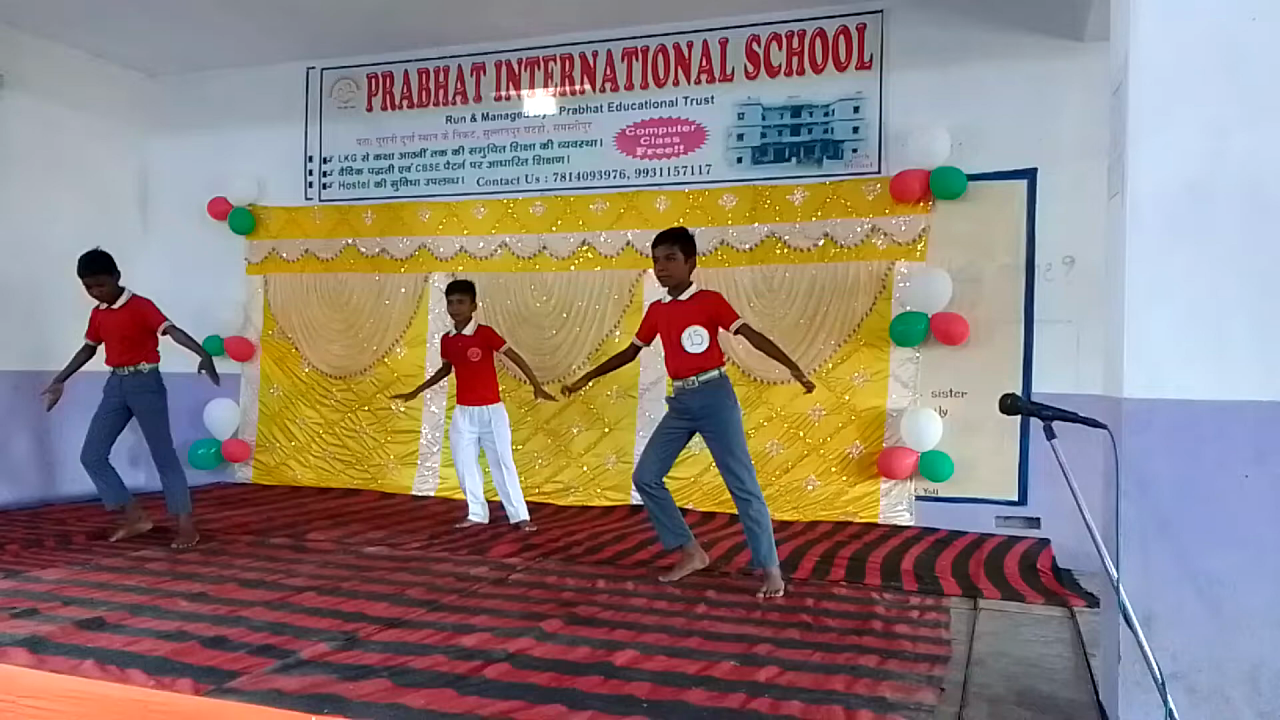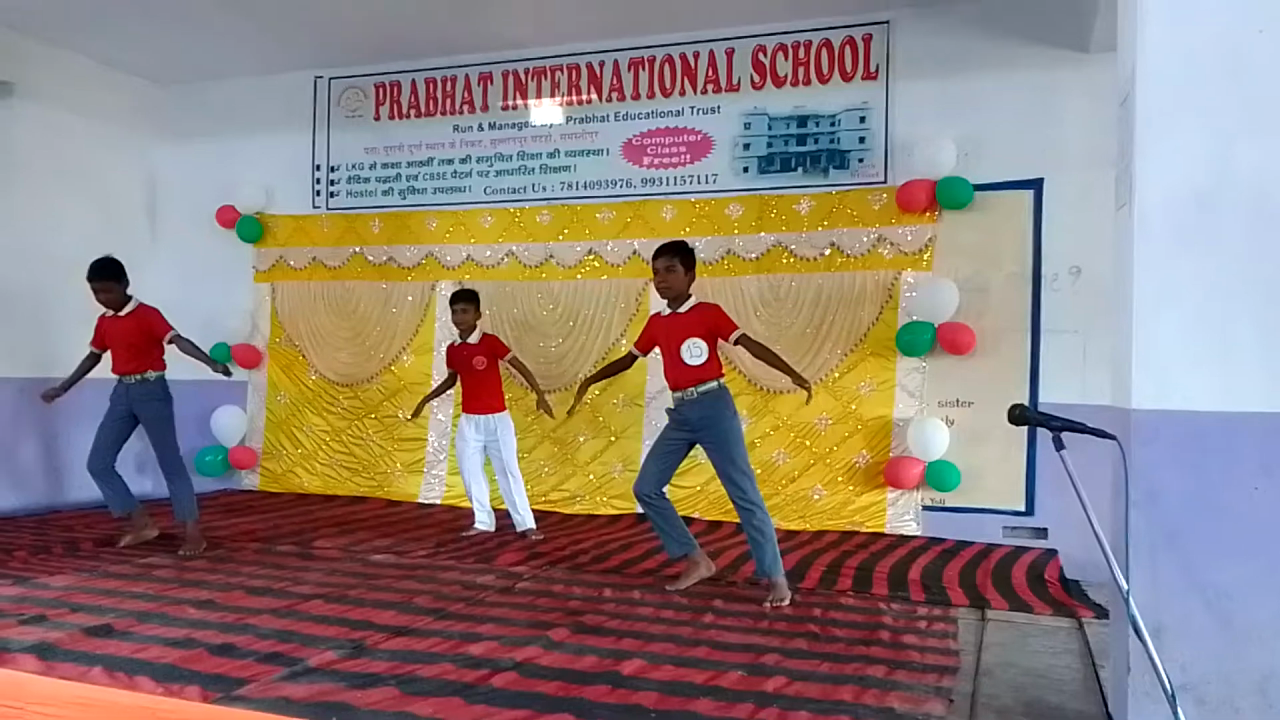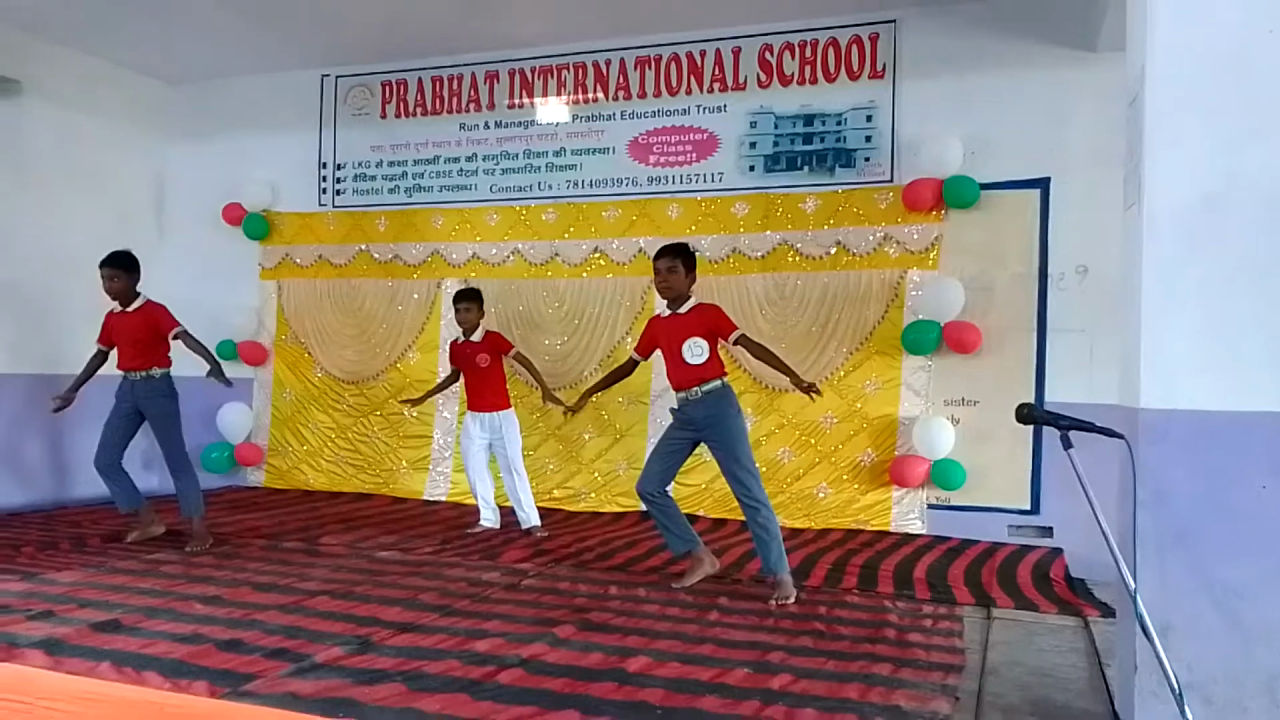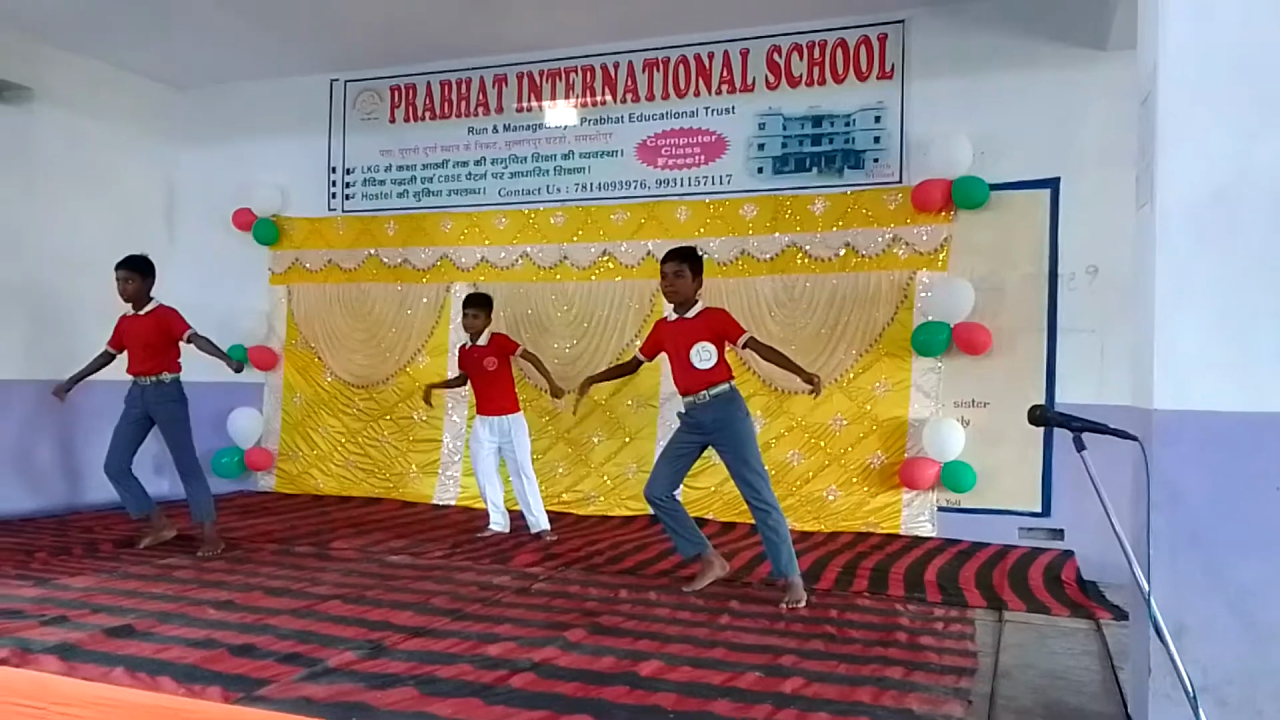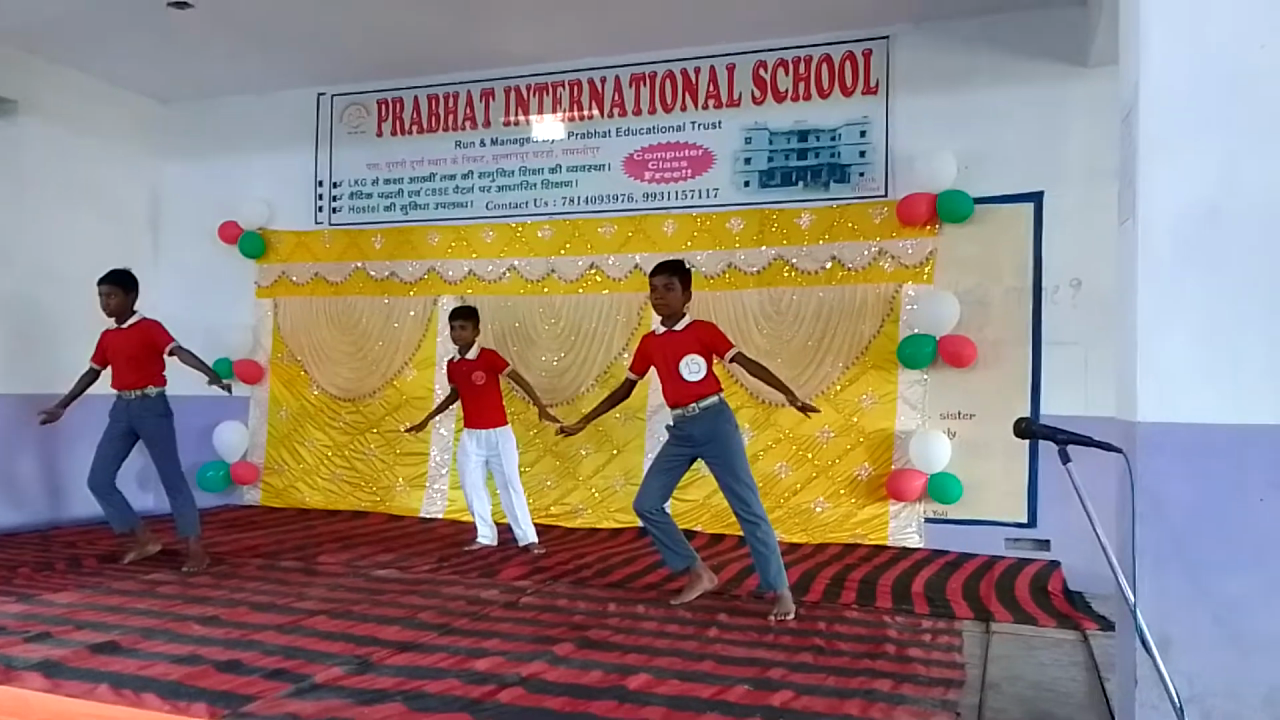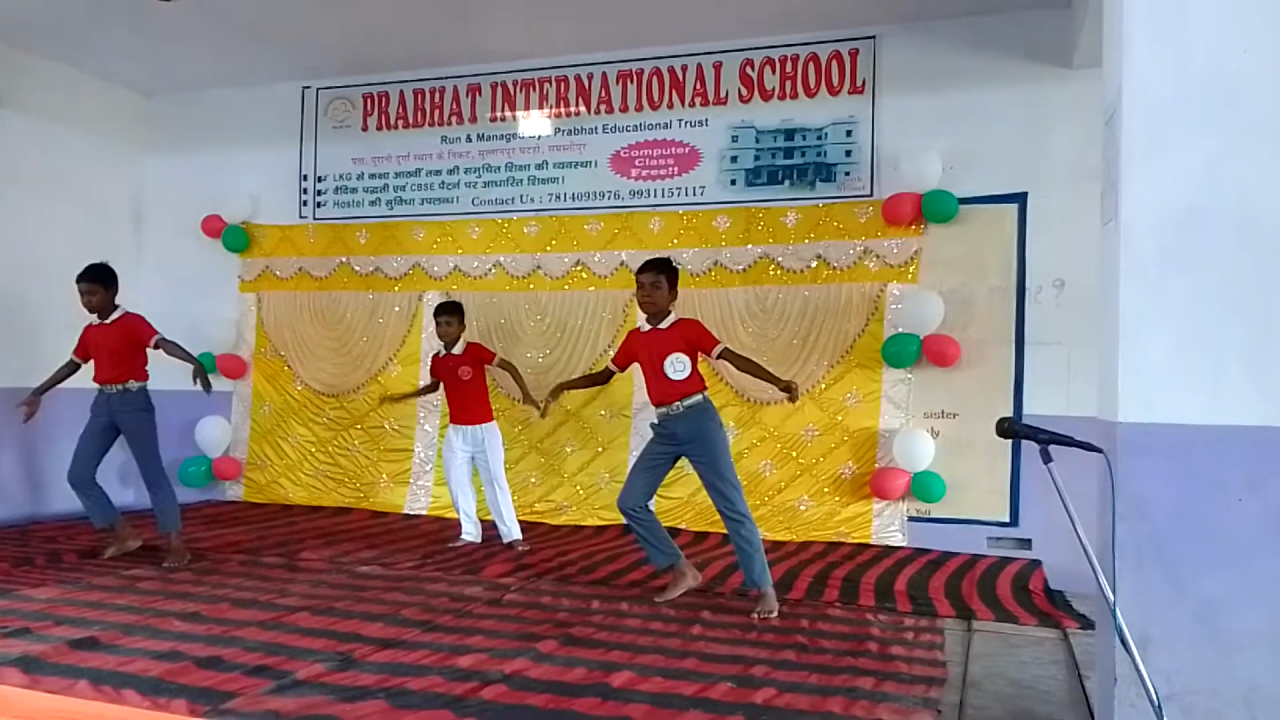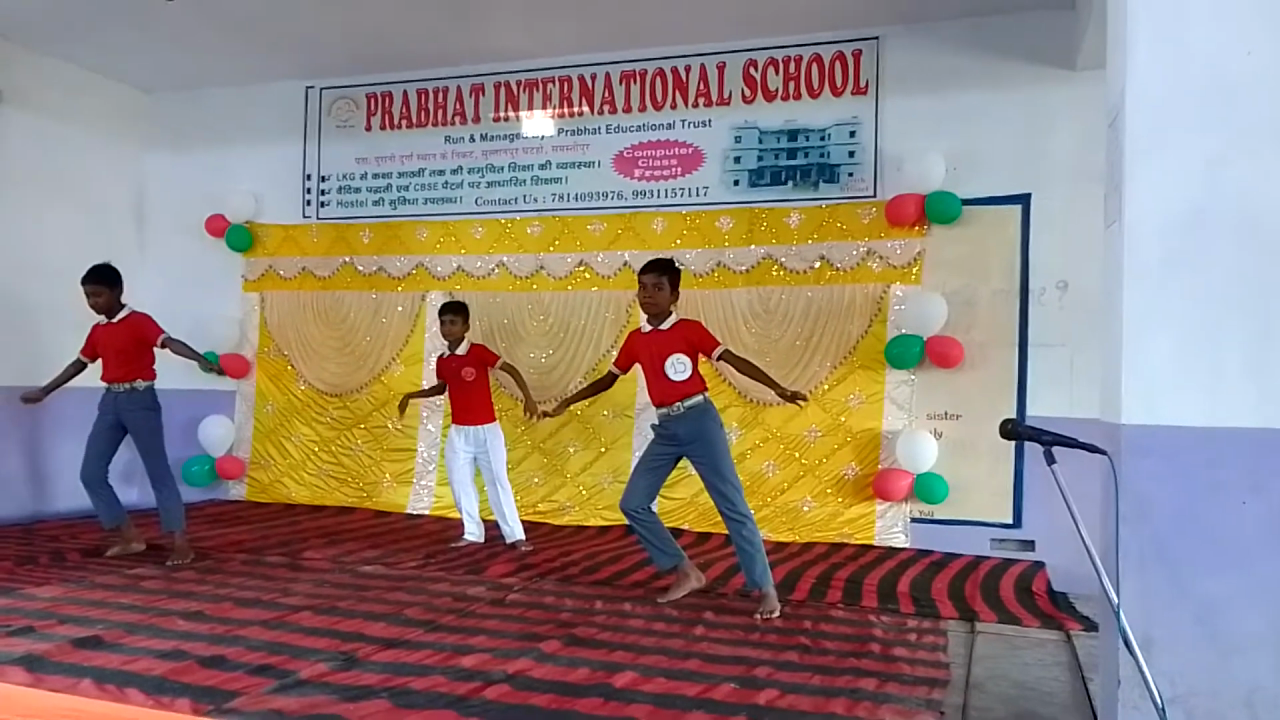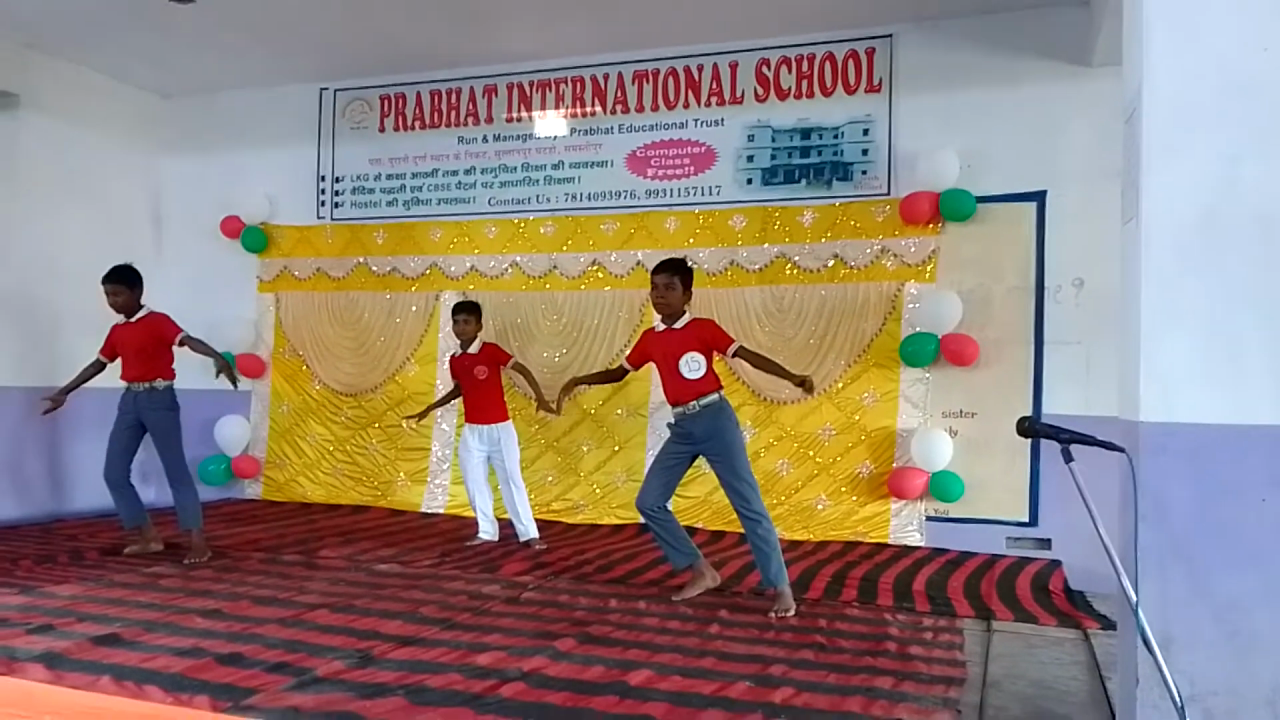
dt=0.4s
person 1, frame 1
left shoulder: (710, 301)
right shoulder: (656, 310)
left elbow: (751, 335)
right elbow: (631, 352)
left wrist: (794, 368)
right wrist: (587, 377)
left hip: (714, 396)
right hip: (681, 401)
left knee: (742, 484)
right knee: (645, 477)
left ankle: (771, 569)
right ankle: (691, 552)
person 1, frame 2
left shoulder: (709, 313)
right shoulder: (655, 323)
left elbow: (750, 345)
right elbow: (627, 360)
left wrist: (793, 375)
right wrist: (588, 382)
left hip: (714, 407)
right hip: (680, 414)
left knee: (744, 494)
right knee: (646, 488)
left ankle: (777, 579)
right ankle: (696, 561)
person 1, frame 3
left shoulder: (709, 314)
right shoulder: (655, 325)
left elbow: (750, 345)
right elbow: (628, 366)
left wrist: (794, 377)
right wrist: (589, 393)
left hip: (718, 406)
right hip: (684, 413)
left knee: (749, 492)
right knee: (649, 486)
left ankle: (782, 575)
right ankle: (701, 557)
person 1, frame 4
left shoulder: (716, 317)
right shoulder: (662, 328)
left elbow: (759, 347)
right elbow: (633, 364)
left wrist: (802, 373)
right wrist: (592, 380)
left hip: (726, 409)
right hip: (692, 417)
left knee: (759, 495)
right knee: (657, 491)
left ankle: (792, 579)
right ankle: (710, 561)
person 1, frame 5
left shoulder: (704, 330)
right shoulder: (649, 342)
left elbow: (745, 362)
right elbow: (626, 388)
left wrist: (789, 394)
right wrist: (586, 419)
left hip: (715, 422)
right hip: (680, 429)
left knee: (748, 508)
right knee: (646, 504)
left ankle: (781, 591)
right ankle: (698, 573)
person 1, frame 6
left shoulder: (690, 328)
right shoulder: (634, 339)
left elbow: (733, 358)
right elbow: (605, 375)
left wrist: (778, 381)
right wrist: (565, 386)
left hip: (699, 420)
right hip: (665, 428)
left knee: (732, 506)
right knee: (630, 502)
left ankle: (765, 589)
right ankle: (682, 571)
person 1, frame 7
left shoulder: (690, 330)
right shoulder: (635, 339)
left elbow: (733, 360)
right elbow: (609, 379)
left wrist: (778, 388)
right wrist: (568, 403)
left hip: (699, 421)
right hip: (665, 429)
left knee: (732, 506)
right knee: (633, 503)
left ankle: (766, 590)
right ankle: (686, 572)
person 1, frame 8
left shoulder: (704, 328)
right shoulder: (649, 338)
left elbow: (749, 356)
right elbow: (619, 373)
left wrist: (792, 378)
right wrist: (579, 381)
left hip: (716, 420)
right hip: (681, 428)
left knee: (748, 505)
right knee: (648, 502)
left ankle: (781, 589)
right ankle: (701, 572)
person 2, frame 1
left shoulder: (141, 306)
right shoulder: (97, 314)
left elbow: (172, 330)
right elbow: (88, 349)
left wrist: (204, 354)
right wrist: (60, 379)
left hip: (145, 383)
right hip: (115, 385)
left knee: (163, 455)
right knee: (91, 456)
left ankle: (186, 524)
right ankle: (135, 516)
person 2, frame 2
left shoulder: (147, 315)
right shoulder: (103, 322)
left elbow: (178, 340)
right elbow: (93, 357)
left wrist: (212, 363)
right wrist: (63, 387)
left hip: (151, 391)
right hip: (122, 393)
left knee: (170, 462)
right knee: (98, 463)
left ankle: (193, 531)
right ankle: (141, 523)
person 2, frame 3
left shoulder: (154, 311)
right shoulder: (111, 318)
left elbow: (184, 336)
right elbow: (100, 354)
left wrist: (212, 362)
right wrist: (73, 389)
left hip: (156, 388)
right hip: (127, 390)
left knee: (176, 459)
right knee: (105, 460)
left ankle: (199, 527)
right ankle: (148, 520)
person 2, frame 4
left shoulder: (166, 315)
right shoulder: (124, 322)
left elbow: (195, 338)
right elbow: (107, 355)
left wrist: (227, 359)
right wrist: (72, 381)
left hip: (166, 393)
right hip: (137, 395)
left knee: (186, 464)
right knee: (115, 466)
left ankle: (211, 533)
right ankle: (159, 525)
person 2, frame 5
left shoulder: (150, 328)
right shoulder: (107, 336)
left elbow: (179, 351)
right elbow: (92, 373)
left wrist: (210, 373)
right wrist: (61, 406)
left hip: (151, 407)
right hip: (121, 409)
left knee: (172, 478)
right knee: (99, 480)
left ankle: (196, 548)
right ankle: (143, 539)
person 2, frame 6
left shoulder: (132, 323)
right shoulder: (89, 331)
left elbow: (164, 343)
right elbow: (72, 364)
left wrist: (195, 363)
right wrist: (38, 393)
left hip: (133, 402)
right hip: (103, 403)
left knee: (152, 473)
right knee: (79, 475)
left ankle: (177, 544)
right ankle: (124, 535)
person 2, frame 7
left shoulder: (139, 322)
right shoulder: (97, 331)
left elbow: (169, 342)
right elbow: (79, 364)
left wrist: (201, 359)
right wrist: (44, 391)
left hip: (139, 400)
right hip: (110, 401)
left knee: (158, 472)
right knee: (91, 473)
left ankle: (181, 543)
right ankle: (129, 537)
person 2, frame 8
left shoulder: (157, 322)
right shoulder: (116, 331)
left elbow: (188, 340)
right elbow: (98, 364)
left wrist: (219, 359)
right wrist: (64, 391)
left hip: (158, 399)
right hip: (129, 401)
left knee: (176, 471)
right knee: (114, 473)
left ankle: (198, 542)
right ankle: (148, 537)
person 3, frame 1
left shoulder: (485, 333)
right shoulder: (447, 340)
left elbow: (514, 356)
left wrist: (536, 385)
right wrist: (417, 391)
left hip: (491, 410)
right hip: (463, 413)
left knee: (502, 463)
right knee: (465, 465)
left ankle: (520, 516)
right ankle: (477, 513)
person 3, frame 2
left shoulder: (490, 342)
right shoulder: (452, 349)
left elbow: (518, 366)
left wrist: (539, 395)
right wrist: (425, 400)
left hip: (497, 419)
right hip: (469, 421)
left knee: (508, 471)
right knee: (471, 472)
left ankle: (526, 524)
right ankle: (483, 521)
person 3, frame 3
left shoulder: (493, 339)
right shoulder: (455, 347)
left elbow: (523, 361)
right elbow: (454, 376)
left wrist: (545, 388)
right wrist: (425, 397)
left hip: (502, 416)
right hip: (474, 419)
left knee: (513, 468)
right knee: (475, 470)
left ankle: (531, 521)
right ankle: (488, 518)
person 3, frame 4
left shoulder: (500, 341)
right shoulder: (464, 351)
left elbow: (531, 358)
left wrist: (552, 384)
right wrist: (434, 386)
left hip: (510, 420)
right hip: (483, 423)
left knee: (522, 472)
right knee: (485, 474)
left ankle: (540, 525)
right ankle: (498, 522)
person 3, frame 5
left shoulder: (489, 357)
right shoulder: (452, 365)
left elbow: (518, 379)
left wrist: (541, 407)
right wrist: (428, 419)
left hip: (498, 433)
right hip: (471, 436)
left knee: (510, 485)
right knee: (472, 487)
left ankle: (528, 538)
right ankle: (486, 536)
person 3, frame 6
left shoulder: (475, 350)
right shoulder: (437, 360)
left elbow: (508, 366)
right elbow: (434, 385)
left wrist: (525, 392)
right wrist: (403, 397)
left hip: (484, 429)
right hip: (456, 432)
left knee: (495, 482)
right knee: (457, 484)
left ankle: (512, 535)
right ankle: (470, 533)
person 3, frame 7
left shoulder: (479, 352)
right shoulder: (442, 361)
left elbow: (512, 370)
left wrist: (528, 399)
right wrist: (411, 395)
left hip: (486, 430)
right hip: (459, 432)
left knee: (497, 482)
right knee: (460, 483)
left ankle: (515, 535)
right ankle: (472, 533)
person 3, frame 8
left shoulder: (491, 351)
right shoulder: (455, 360)
left elbow: (522, 369)
left wrist: (540, 398)
right wrist: (430, 407)
left hip: (500, 428)
right hip: (472, 431)
left knee: (511, 480)
right knee: (474, 483)
left ankle: (529, 533)
right ankle: (487, 531)
